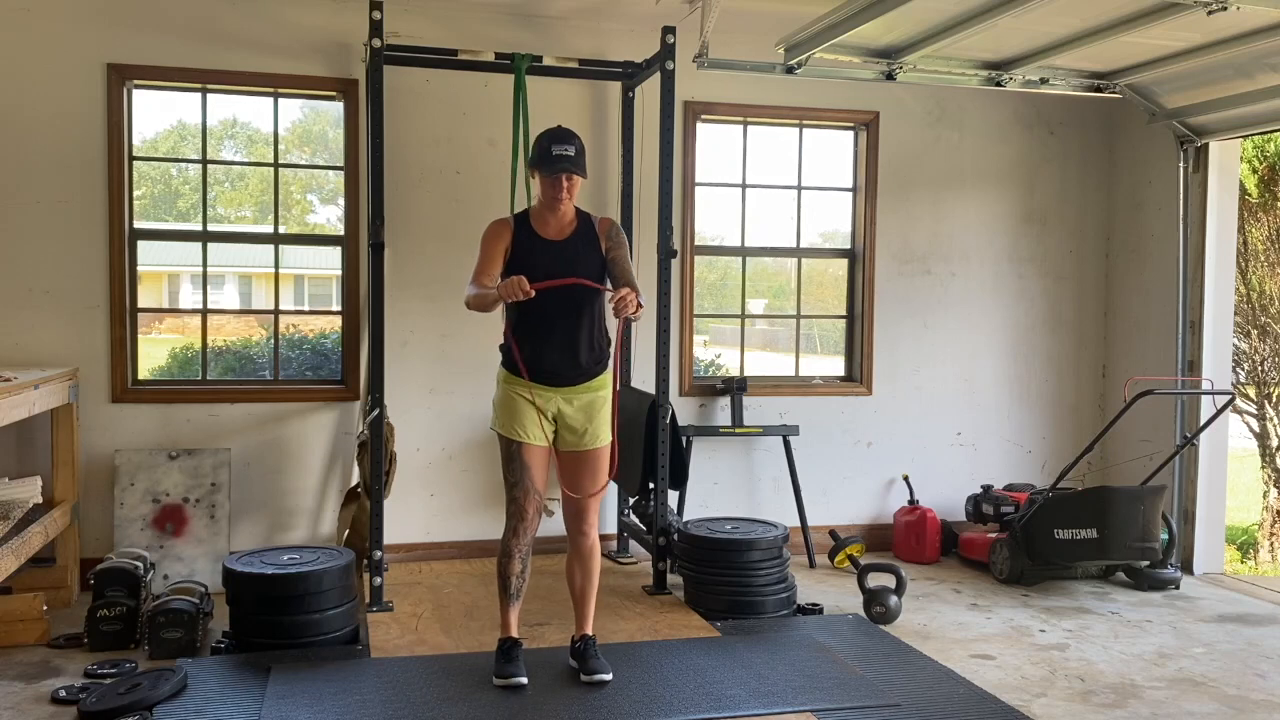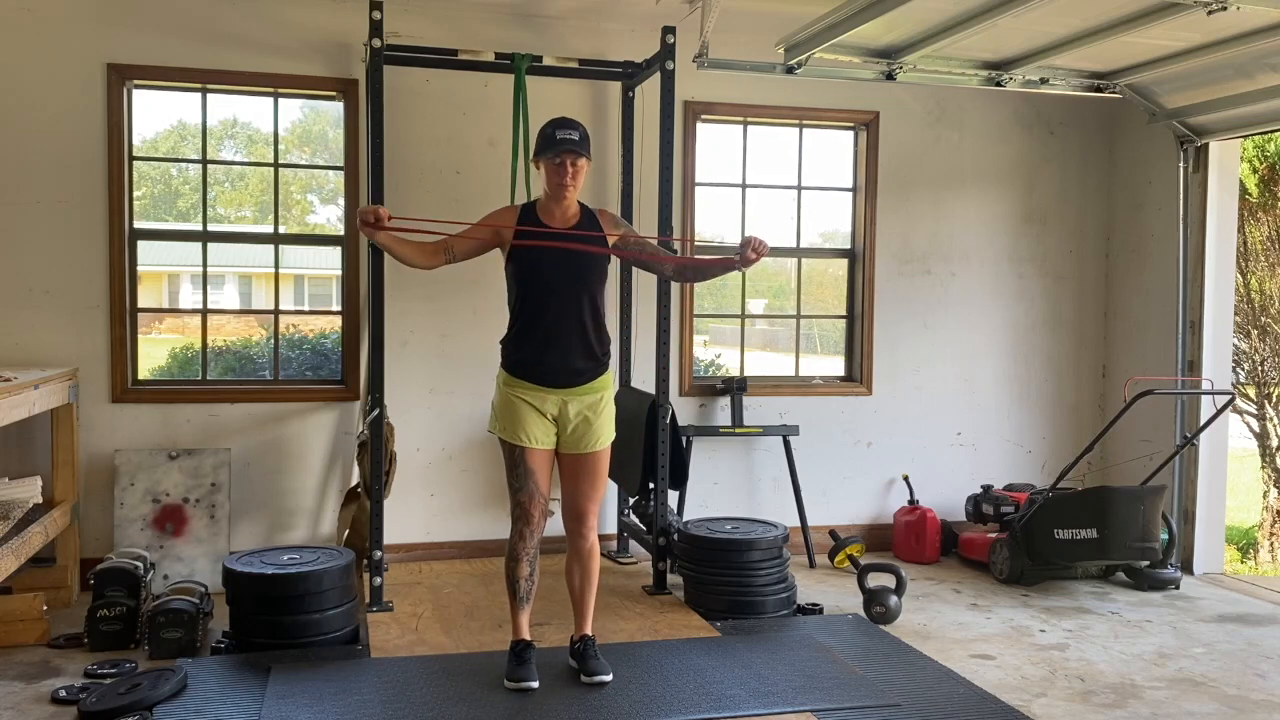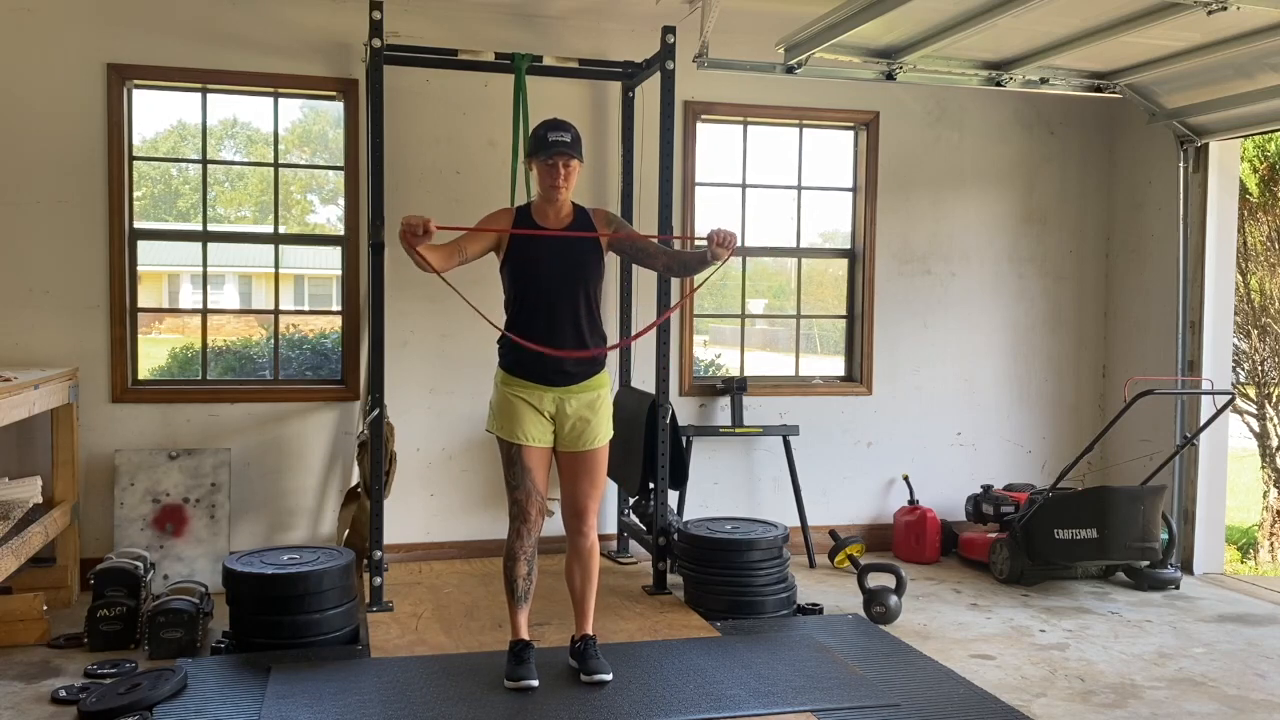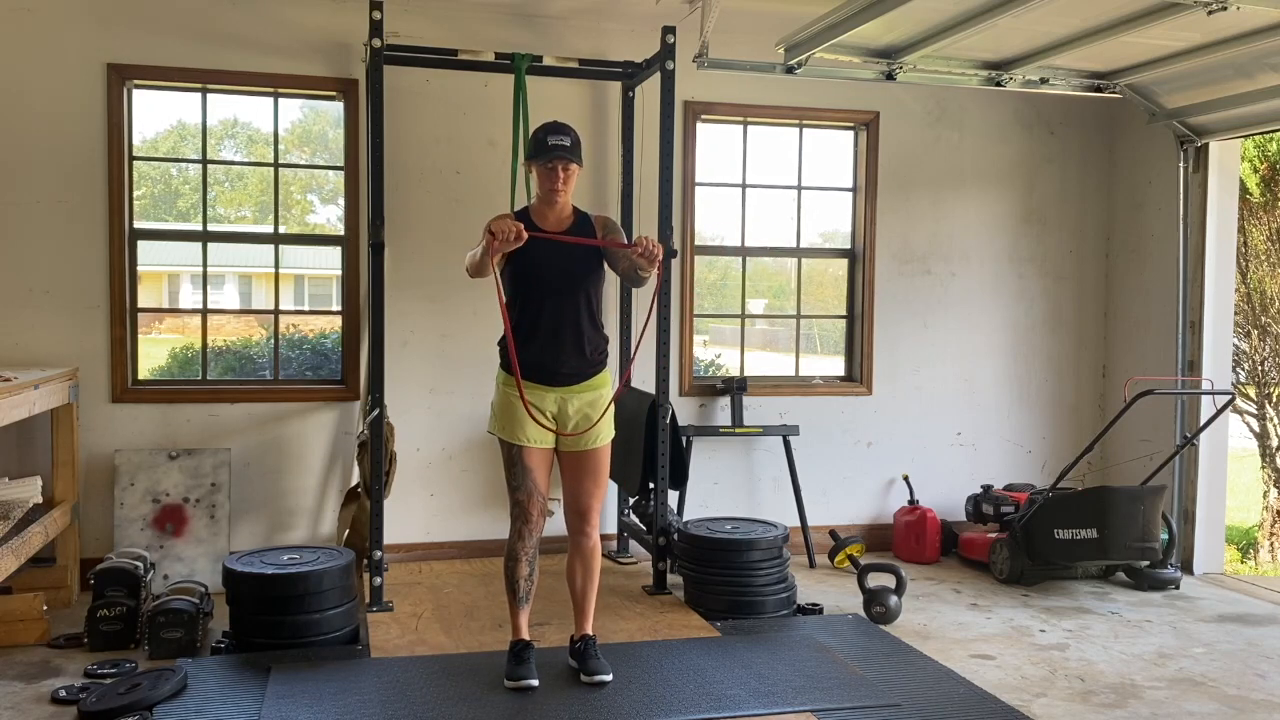
dt=1s
person 1, frame 1
left shoulder: (605, 231)
right shoulder: (505, 231)
left elbow: (627, 287)
right elbow: (473, 294)
left wrist: (630, 301)
right wrist: (500, 291)
left hip: (589, 391)
right hip: (524, 389)
left knee: (585, 523)
right knee: (522, 518)
left ankle: (584, 638)
right ankle: (509, 641)
person 1, frame 2
left shoulder: (606, 226)
right shoulder: (510, 222)
left elbow: (673, 267)
right elbow: (435, 254)
left wrist: (735, 261)
right wrist: (378, 235)
left hip: (590, 392)
right hip: (525, 391)
left knee: (585, 524)
right knee: (527, 521)
left ankle: (584, 639)
right ankle: (521, 643)
person 1, frame 3
left shoulder: (601, 225)
right shoulder: (505, 224)
left elbow: (667, 261)
right elbow: (442, 258)
left wrist: (709, 254)
right wrist: (415, 243)
left hip: (587, 390)
right hip: (522, 390)
left knee: (584, 522)
right knee: (525, 520)
left ankle: (584, 637)
right ankle: (520, 642)
person 1, frame 4
left shoulder: (600, 228)
right shoulder: (508, 227)
left elbow: (632, 273)
right elbow: (474, 267)
left wrist: (646, 263)
right wrist: (490, 251)
left hip: (589, 391)
right hip: (524, 391)
left knee: (586, 522)
right knee: (527, 521)
left ankle: (584, 639)
right ankle: (520, 642)
